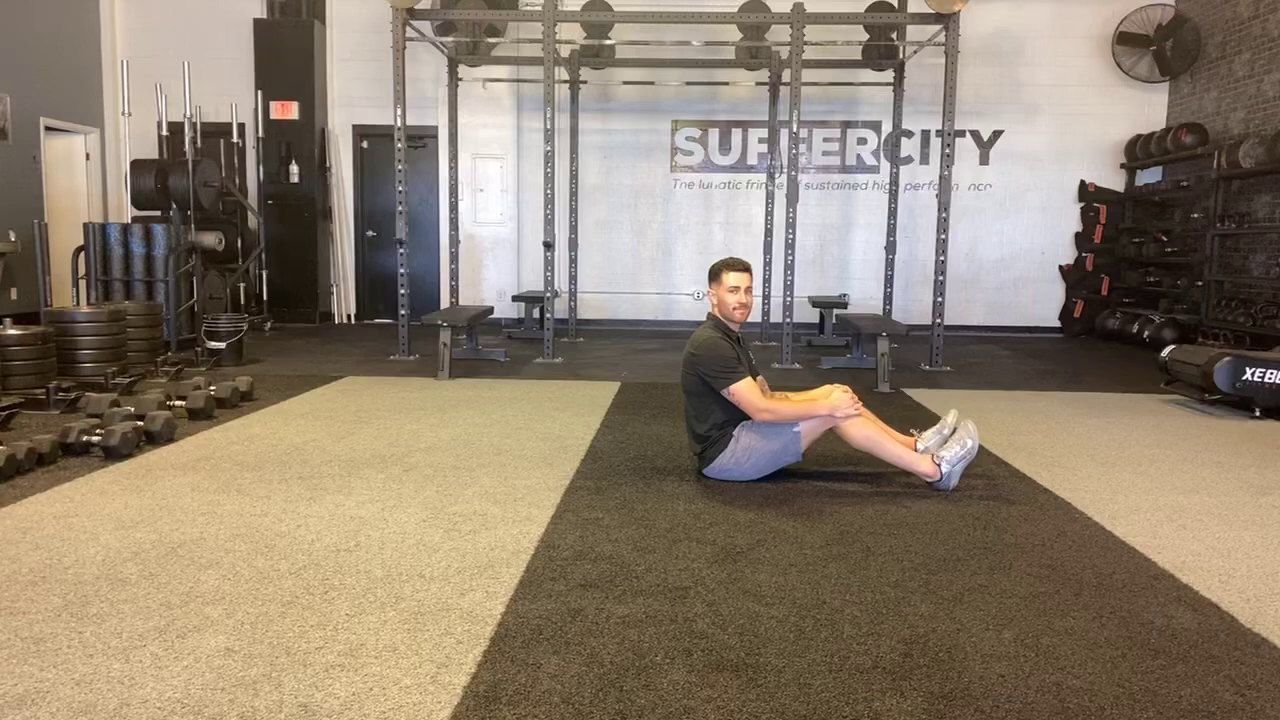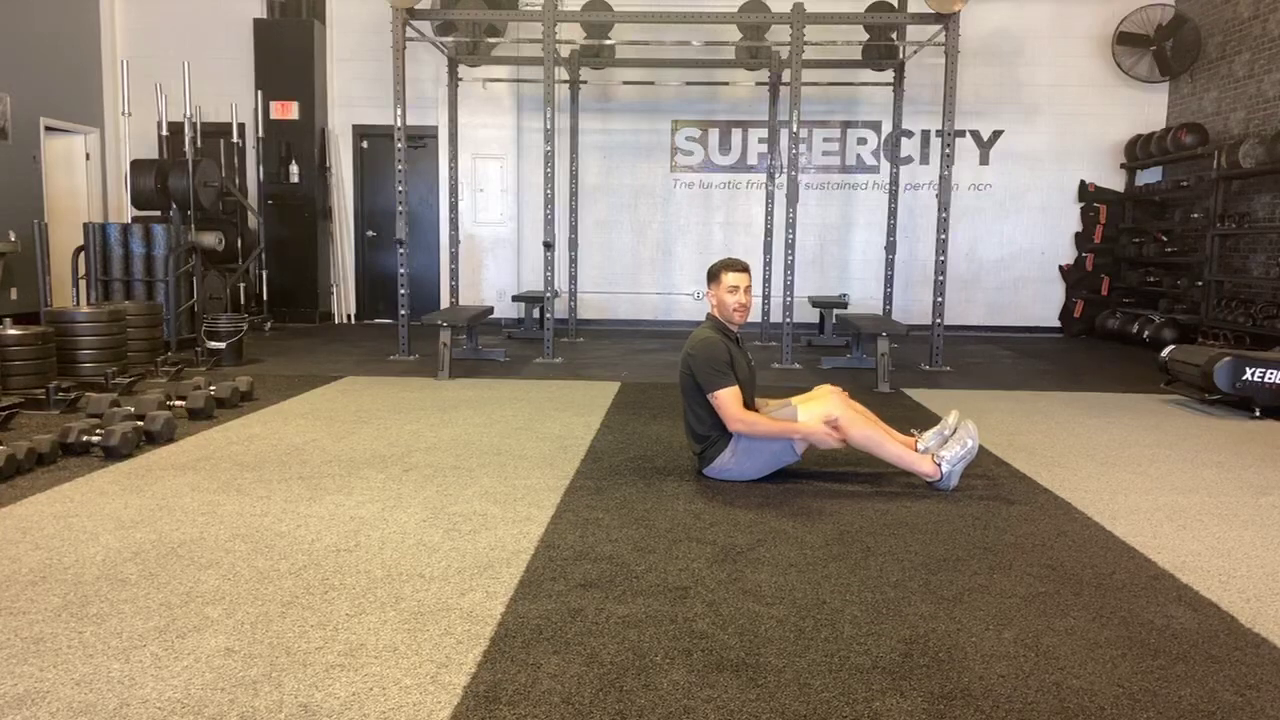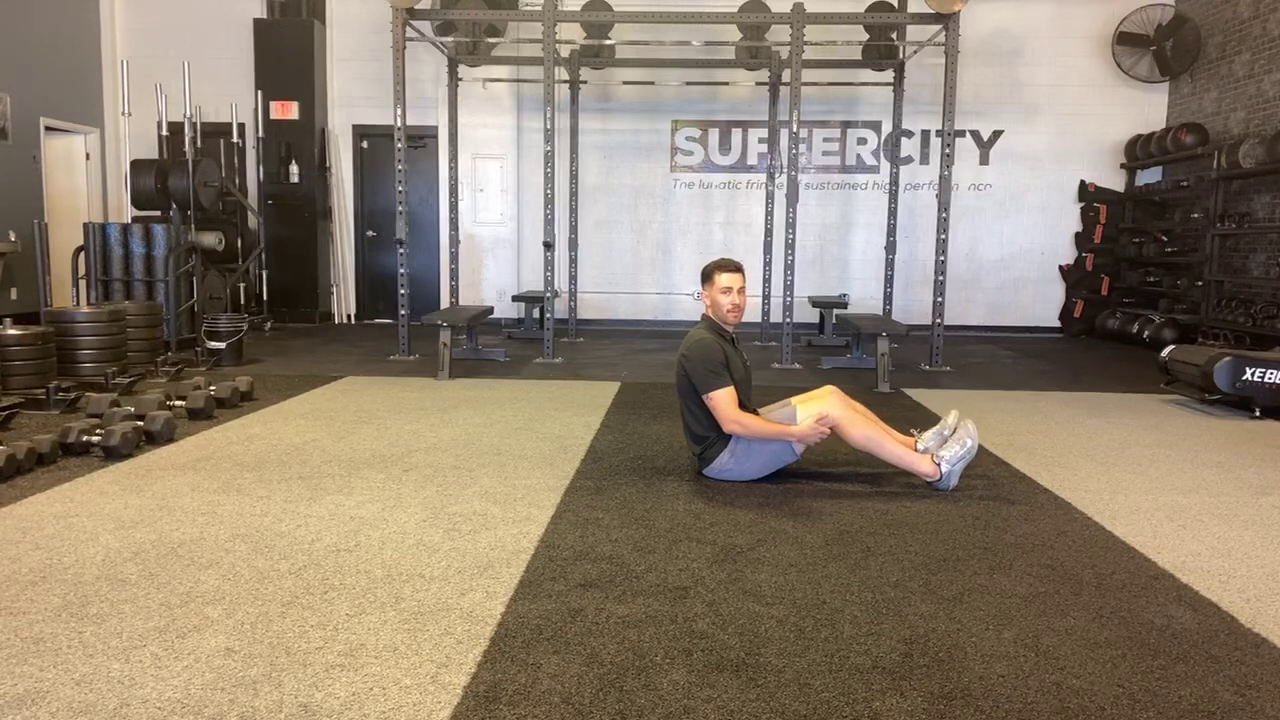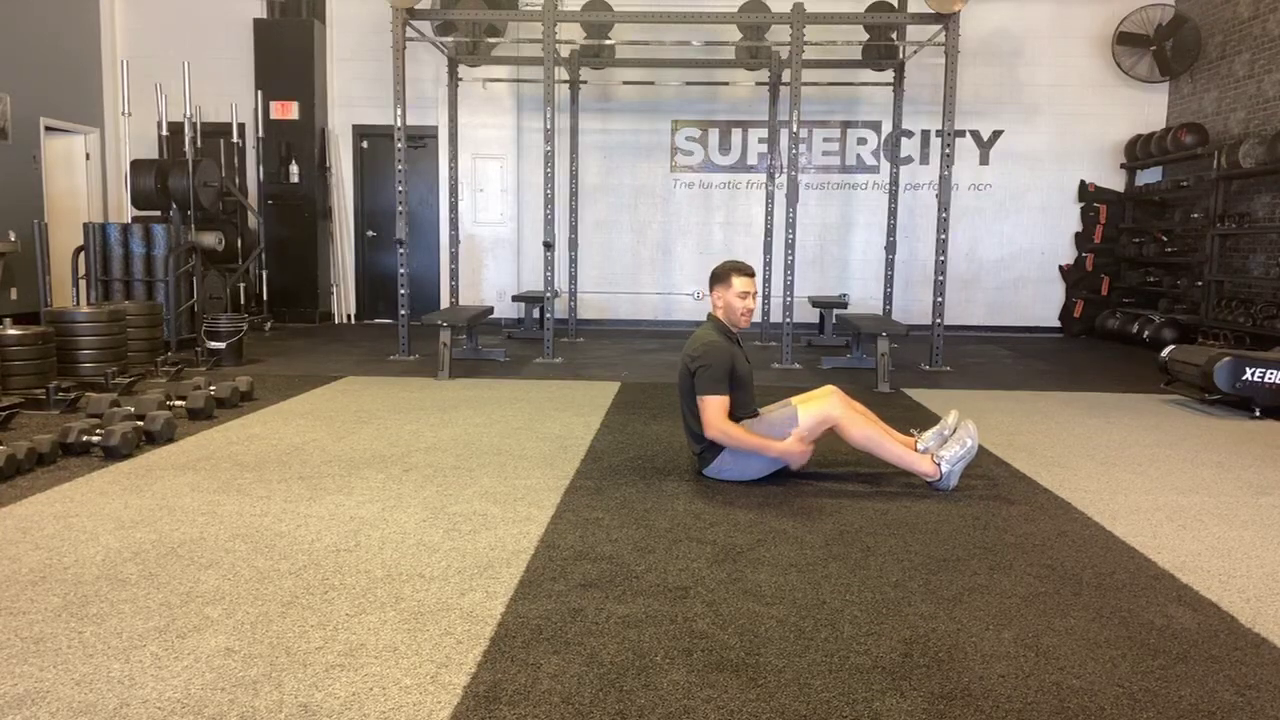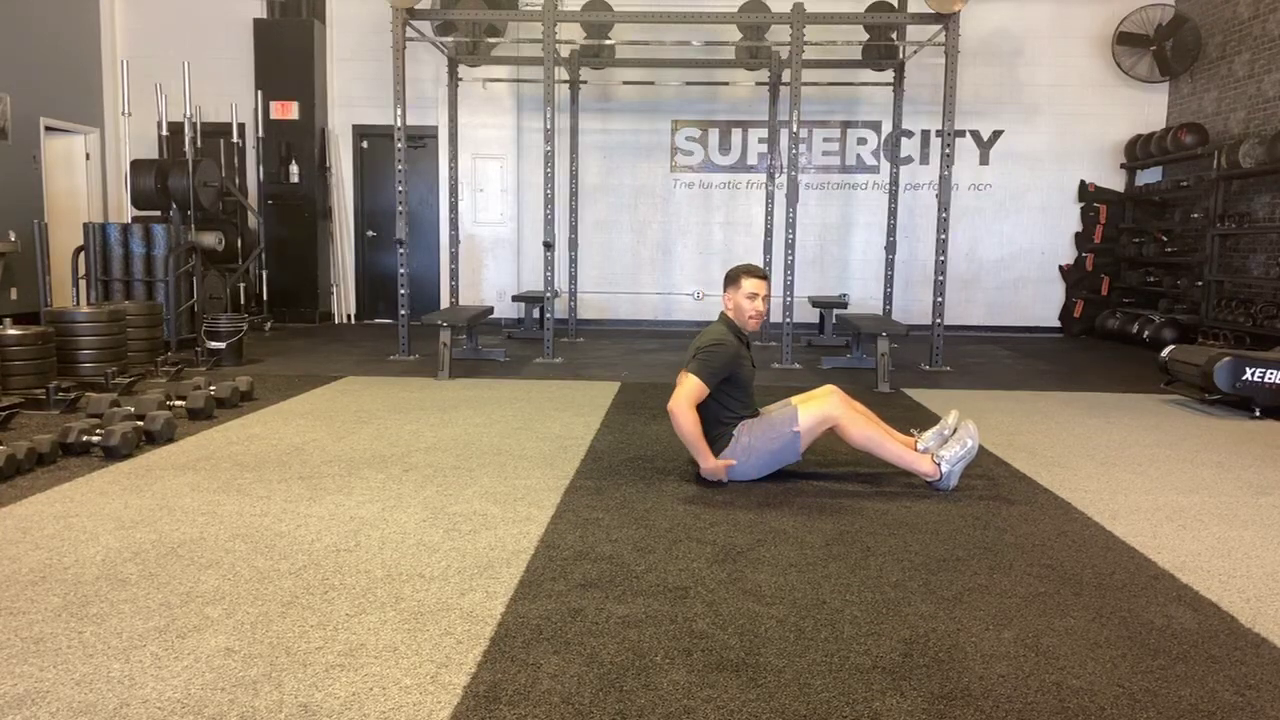
dt=0.7s
person 1, frame 1
left shoulder: (730, 338)
right shoulder: (711, 344)
left elbow: (765, 396)
right elbow: (761, 410)
left wrist: (826, 396)
right wrist: (825, 407)
left hip: (737, 439)
right hip: (725, 454)
left knee: (832, 395)
right knee: (832, 410)
left ankle: (914, 445)
right ankle: (932, 469)
person 1, frame 2
left shoulder: (728, 339)
right shoulder: (709, 345)
right elbow: (737, 421)
left wrist: (807, 400)
right wrist: (803, 431)
left hip: (736, 442)
right hip: (725, 454)
left knee: (829, 395)
right knee: (832, 407)
left ankle: (915, 446)
right ankle: (932, 469)
person 1, frame 3
left shoulder: (722, 338)
right shoulder: (704, 346)
right elbow: (731, 422)
left wrist: (794, 425)
right wrist: (797, 432)
left hip: (737, 441)
right hip: (726, 454)
left knee: (830, 394)
right knee: (832, 407)
left ankle: (915, 445)
right ankle: (932, 468)
person 1, frame 4
left shoulder: (721, 337)
right shoulder: (713, 348)
right elbow: (714, 428)
left wrist: (773, 438)
right wrist: (779, 449)
left hip: (739, 433)
right hip: (727, 456)
left knee: (831, 394)
right knee: (832, 408)
left ankle: (916, 446)
right ankle: (933, 469)
person 1, frame 5
left shoulder: (727, 336)
right shoulder: (722, 345)
left elbow: (684, 380)
right elbow: (679, 405)
right wrist: (707, 461)
left hip: (738, 432)
right hip: (730, 451)
left knee: (830, 393)
right knee: (832, 407)
left ankle: (914, 446)
right ankle: (932, 469)
